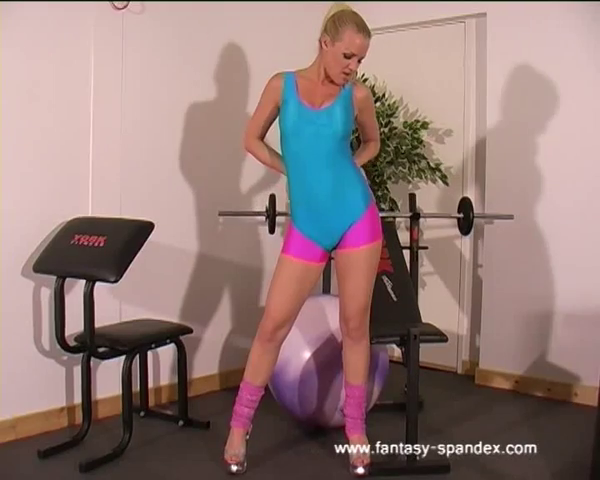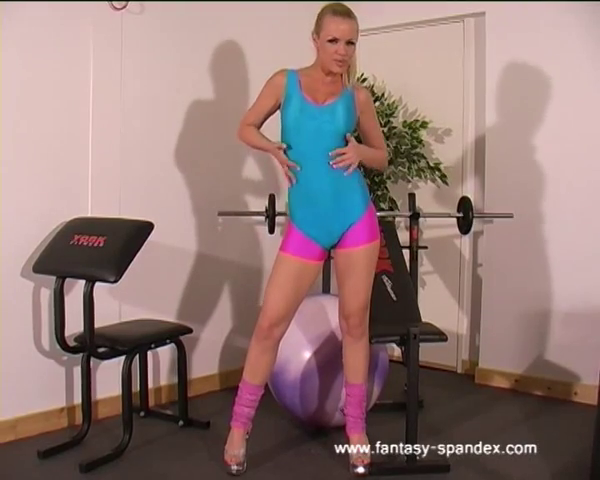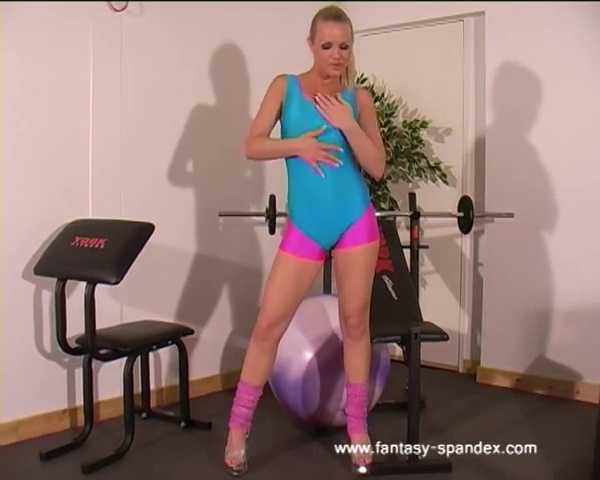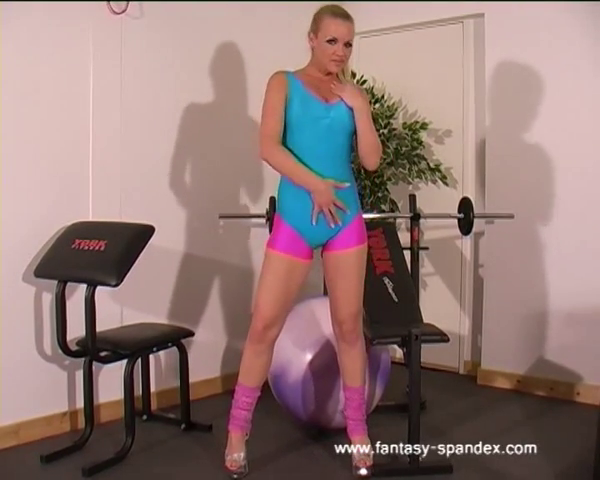
dt=0.7s
person 1, frame 1
left shoulder: (358, 96)
right shoulder: (282, 86)
right elbow: (252, 139)
left wrist: (351, 165)
right wrist: (294, 170)
left hip: (356, 217)
right hip: (306, 224)
left knee: (355, 325)
right knee: (272, 325)
left ankle: (356, 430)
right ankle: (239, 425)
person 1, frame 2
left shoulder: (358, 96)
right shoulder: (285, 82)
left elbow: (381, 156)
right elbow: (246, 128)
left wrist: (359, 152)
right wrist: (274, 149)
left hip: (355, 218)
right hip: (305, 223)
left knee: (354, 324)
right knee: (269, 323)
left ankle: (356, 429)
right ankle: (240, 426)
person 1, frame 3
left shoulder: (359, 99)
right shoulder: (285, 87)
left elbow: (377, 168)
right elbow: (252, 146)
left wrist: (346, 123)
right wrist: (298, 144)
left hip: (355, 219)
right hip: (305, 224)
left knee: (355, 323)
right knee: (268, 324)
left ankle: (357, 429)
right ankle: (238, 427)
person 1, frame 4
left shoulder: (355, 95)
right shoulder: (284, 82)
left elbow: (371, 160)
right elbow: (269, 147)
left wrist: (358, 105)
right wrist: (315, 185)
left hip: (346, 220)
right hip: (294, 220)
left knee: (349, 326)
right knee: (263, 325)
left ankle: (357, 431)
right ankle: (237, 430)
